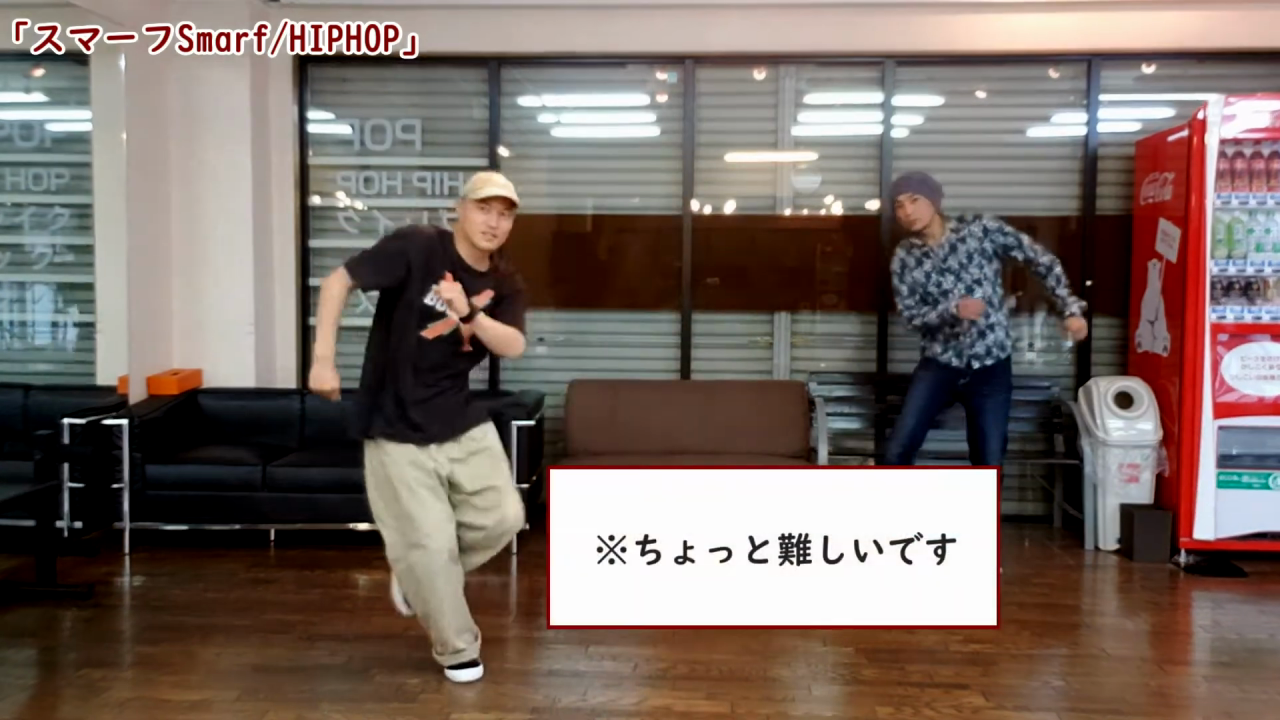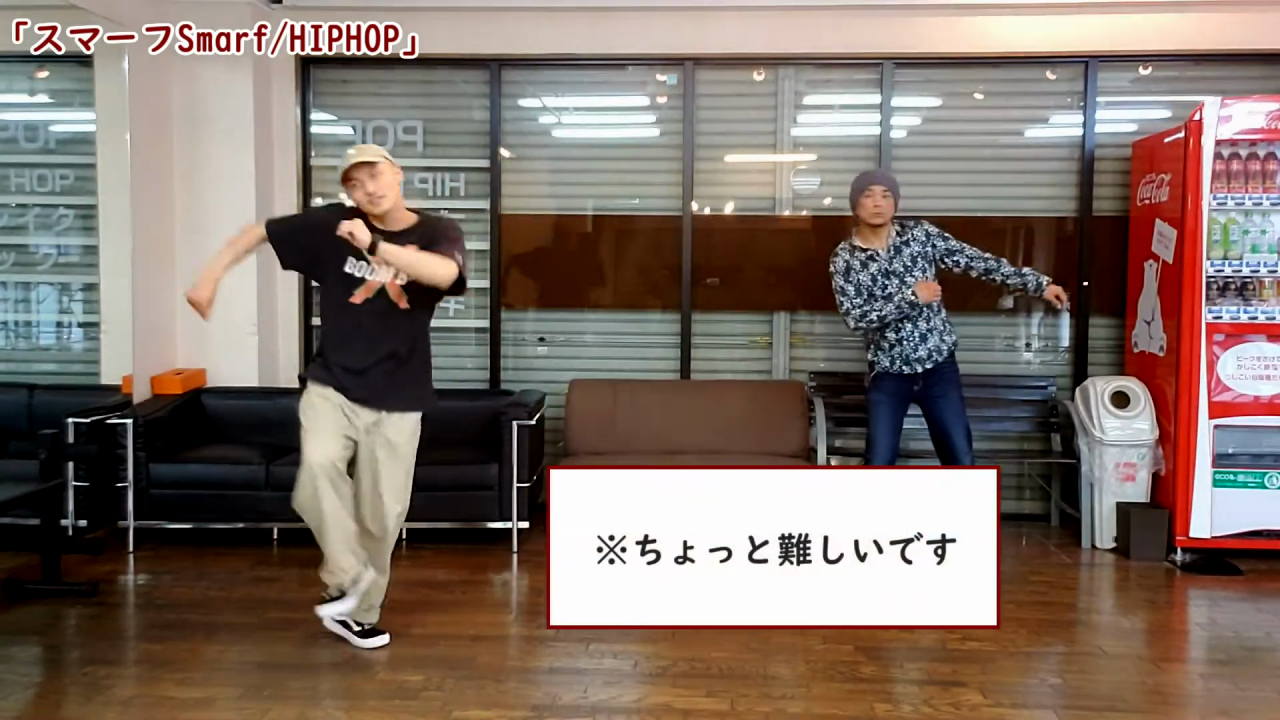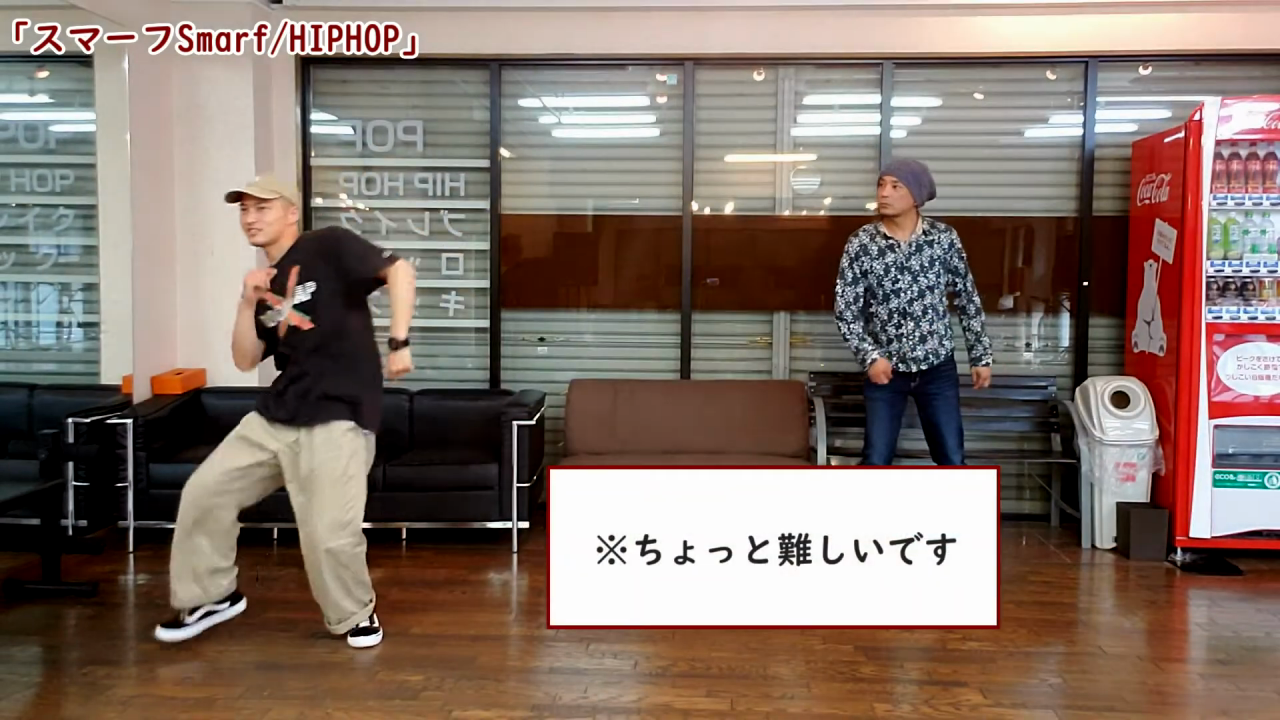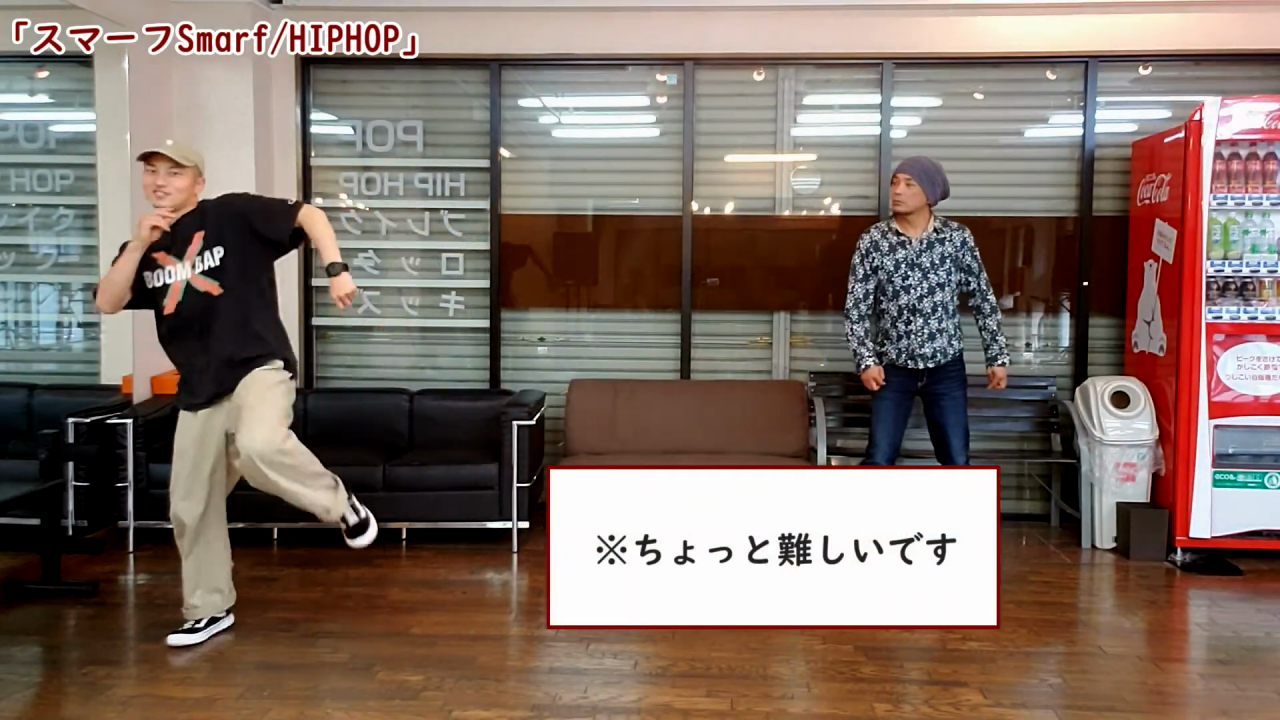
dt=0.5s
person 1, frame 1
left shoulder: (504, 284)
right shoulder: (415, 245)
left elbow: (513, 348)
right elbow: (339, 283)
left wrist: (467, 315)
right wrist: (322, 359)
left hip: (463, 423)
right hip: (397, 427)
left knee: (502, 521)
right knee: (429, 545)
left ankle: (416, 577)
right ankle: (458, 649)
person 1, frame 2
left shoulder: (438, 233)
right shoulder: (331, 224)
left elbow: (445, 273)
right elbow: (260, 232)
left wrist: (376, 246)
right wrist: (212, 273)
left hip: (397, 397)
right hip: (334, 383)
left knee: (383, 512)
right knee: (320, 467)
left ankle: (359, 612)
right ankle: (348, 576)
person 1, frame 3
left shoulder: (328, 246)
right shoulder: (257, 291)
left elbow: (398, 271)
right elbow: (245, 359)
left wrist: (399, 343)
right wrist: (248, 304)
left hip: (335, 414)
right hip: (278, 412)
left knee: (329, 532)
right knee: (204, 494)
left ankle: (354, 615)
right ankle: (212, 598)
person 1, frame 4
left shoulder: (232, 213)
right shoulder: (141, 250)
left elbow: (309, 215)
right elbow: (106, 303)
left wrist: (336, 268)
right wrist: (138, 244)
left hip: (259, 367)
right hip: (200, 390)
left knee: (260, 445)
right knee: (190, 507)
left ankle: (339, 503)
right ankle: (209, 608)
person 2, frame 1
left shoulder: (981, 230)
right shoulder: (905, 257)
left elbow: (1041, 261)
right elbow: (909, 314)
left wrist: (1071, 307)
right wrist: (953, 311)
left hip: (990, 366)
right hip: (939, 364)
left knee: (988, 463)
right knee: (899, 445)
person 2, frame 2
left shoulder: (921, 235)
right shoulder: (843, 258)
left elbow: (978, 262)
right elbow: (856, 317)
left wrist: (1038, 283)
right wrist: (911, 297)
left hip: (938, 367)
right hip: (888, 374)
left knee: (960, 460)
right knee: (878, 465)
person 2, frame 3
left shoulder: (945, 238)
right shoulder: (862, 243)
left elbow: (968, 299)
right elbow: (845, 309)
left wrist: (981, 357)
right wrist: (870, 355)
left hip: (938, 367)
right hip: (885, 368)
left knee: (952, 460)
right knee: (876, 461)
person 2, frame 4
left shoulder: (957, 237)
right shoulder: (873, 240)
left elbow: (983, 299)
right elbow: (856, 307)
left wrist: (997, 356)
right wrist: (866, 360)
left hip: (945, 366)
right hip: (894, 367)
left knee: (956, 461)
right knee: (879, 459)
